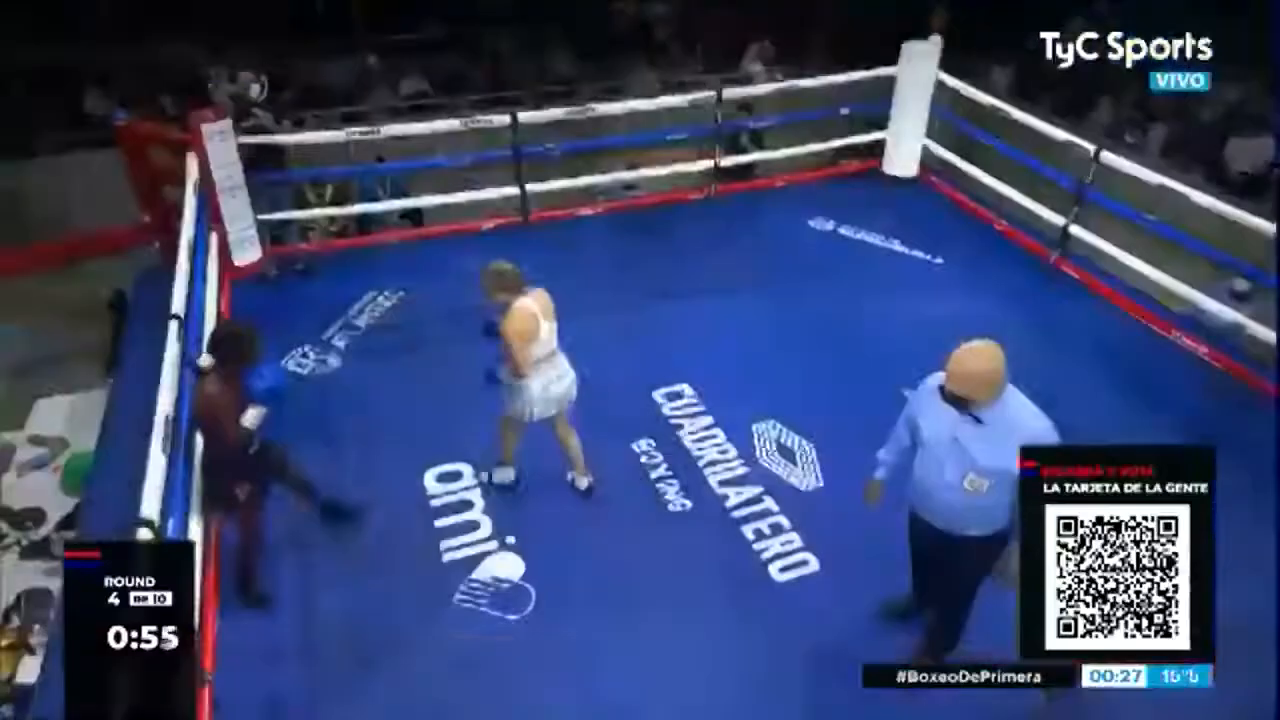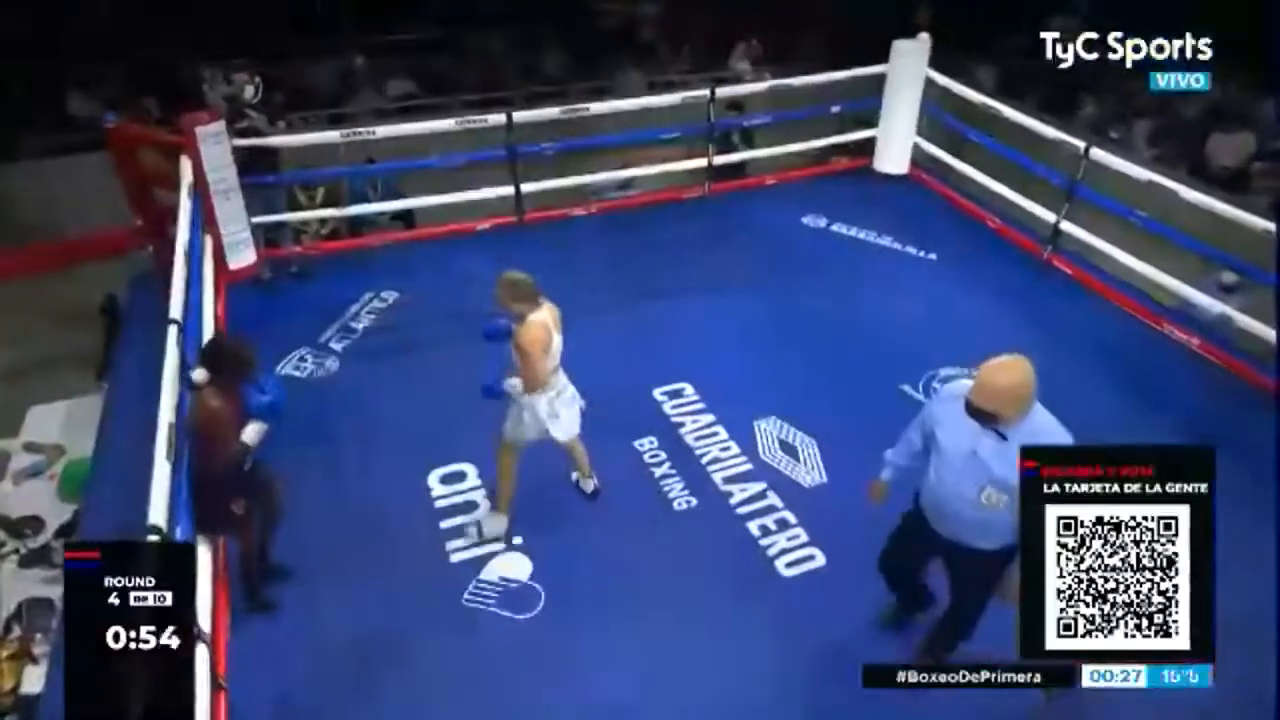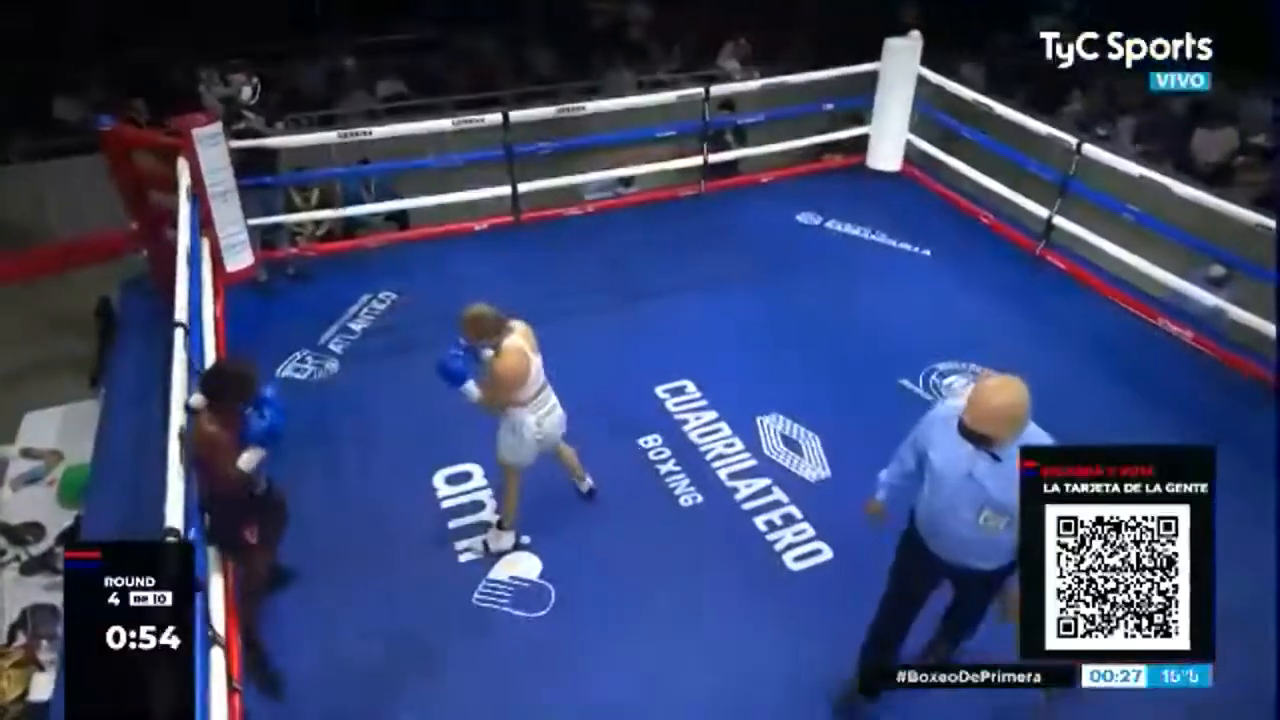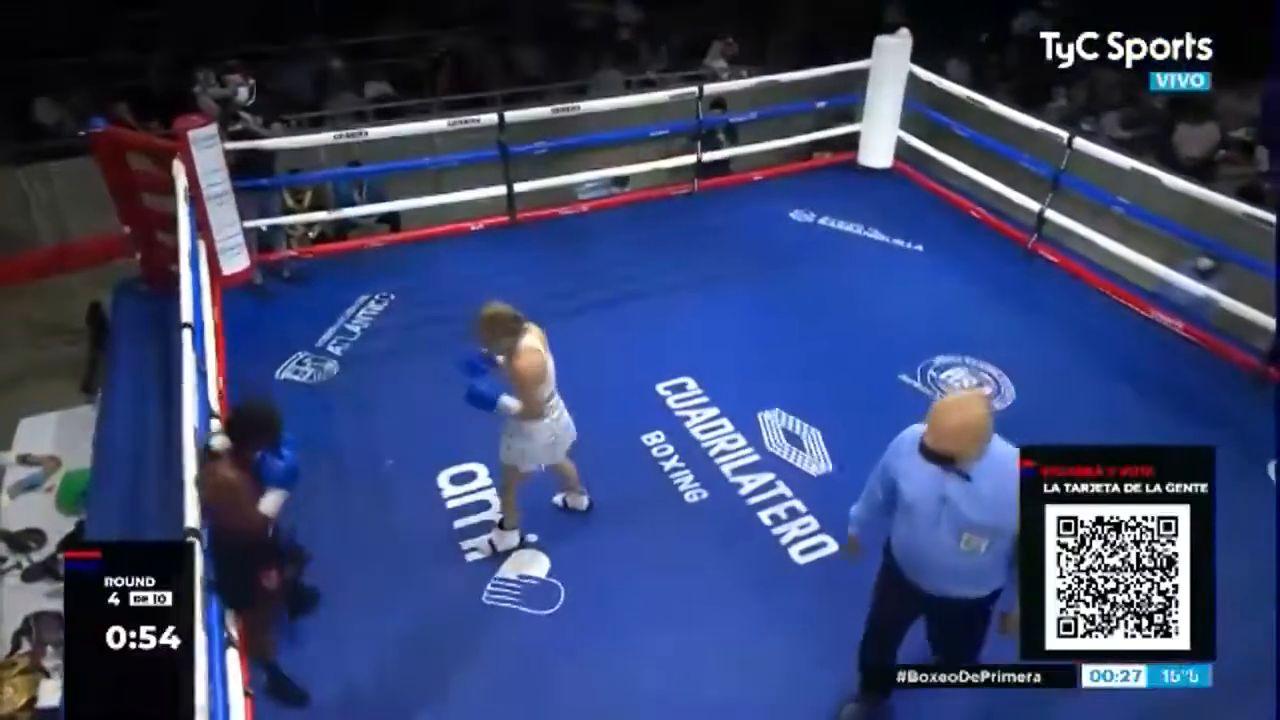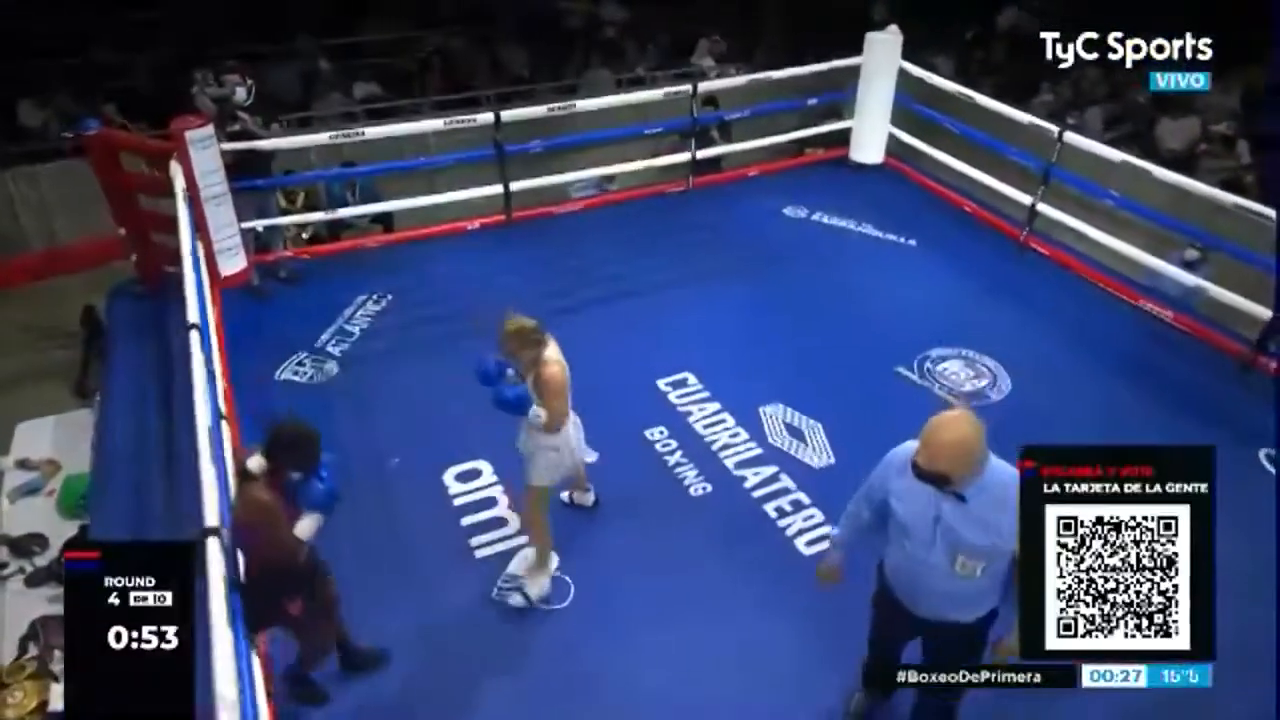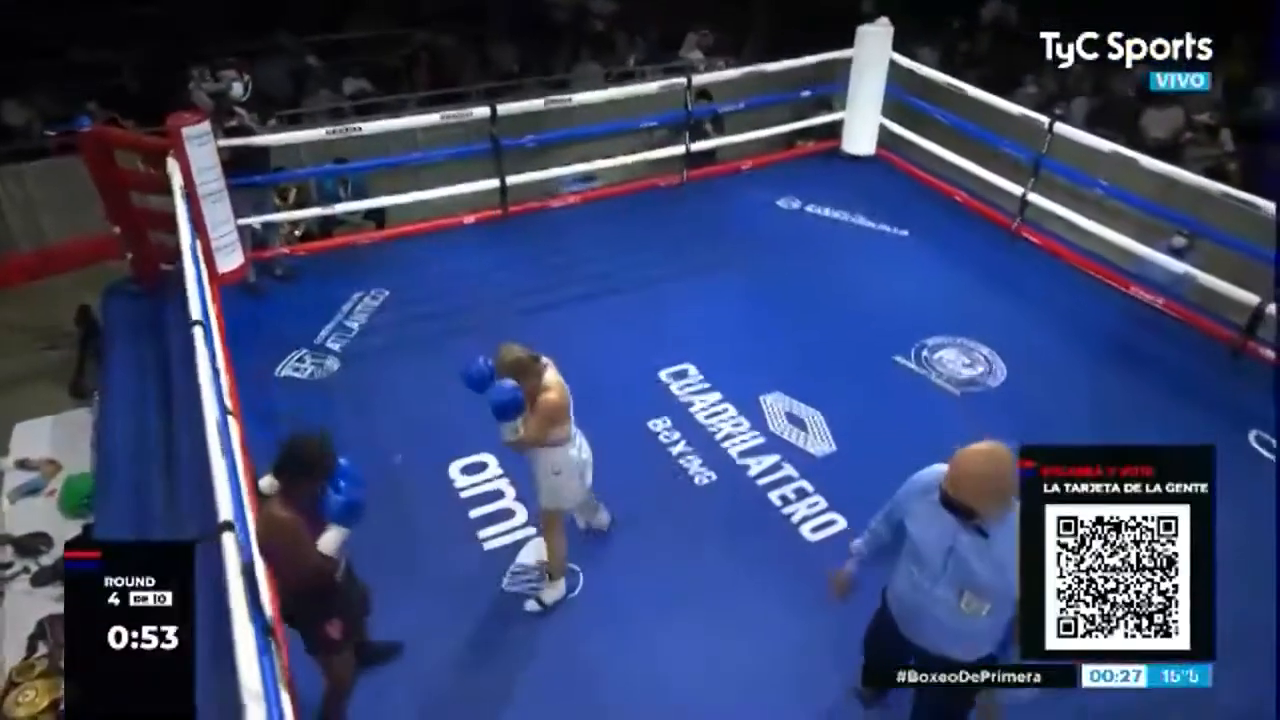
dt=0.3s
person 1, frame 1
left shoulder: (1033, 432)
right shoulder: (933, 388)
right elbow: (906, 432)
left wrist: (1021, 550)
right wrist: (882, 472)
left hip: (977, 538)
right hip: (923, 515)
left knee: (955, 597)
right knee: (923, 564)
left ankle: (934, 650)
right ankle: (924, 600)
person 1, frame 2
left shoulder: (1052, 446)
right shoulder: (953, 396)
right elbow: (918, 435)
right wrist: (889, 472)
left hip: (985, 549)
right hip: (928, 517)
left knee: (966, 605)
right knee: (893, 563)
left ankle: (937, 649)
right ankle: (912, 602)
person 1, frame 3
right shoulder: (946, 415)
right elbow: (911, 455)
left wrist: (1020, 587)
right wrist: (884, 493)
left hip: (985, 566)
right hip: (924, 539)
left knee: (967, 613)
right knee: (893, 612)
left ankle: (946, 643)
right ankle: (865, 687)
person 1, frame 4
left shoulder: (1019, 479)
right shoulder: (910, 442)
right elbow: (881, 486)
right wrist: (858, 526)
left hip: (969, 595)
right hip: (902, 568)
left knee: (956, 652)
right knee: (879, 637)
left ankle: (948, 654)
person 1, frame 5
left shoulder: (1015, 500)
right shoulder: (901, 461)
right elbow: (866, 506)
left wrist: (1017, 632)
right wrist: (837, 549)
left hip: (961, 623)
right hip: (896, 592)
right knee: (881, 648)
right ankle: (876, 689)
person 1, frame 6
right shoulder: (927, 483)
right elbow: (888, 525)
right wrist: (855, 563)
left hip: (960, 659)
right hip: (897, 615)
right knee: (878, 657)
right ankle: (881, 681)
person 2, frame 1
left shoulder: (229, 375)
right shoulder: (212, 394)
right elbow: (230, 443)
right wrist: (256, 408)
left hip: (250, 450)
right hip: (230, 465)
left knee: (297, 477)
right knee: (251, 528)
left ankle: (325, 508)
right ankle: (247, 584)
person 2, frame 2
left shoulder: (222, 388)
right shoulder: (213, 407)
right elbow: (227, 459)
right wrist: (258, 424)
left hip: (241, 466)
right hip: (220, 481)
left knee: (271, 507)
right knee: (249, 539)
left ankle: (262, 564)
right ankle: (253, 588)
person 2, frame 3
left shoulder: (224, 411)
right shoulder: (208, 432)
right elbow: (227, 483)
left wrist: (262, 412)
right wrist: (257, 448)
left hip: (254, 490)
right hip: (234, 507)
left knee: (277, 518)
right knee: (252, 581)
left ankle: (268, 569)
right ankle: (255, 656)
person 2, frame 4
left shoulder: (223, 450)
right shoulder: (226, 478)
right elbow: (252, 529)
left hip: (258, 537)
right hip: (242, 554)
right knee: (259, 618)
left ankle: (283, 598)
right ankle: (275, 676)
person 2, frame 5
left shoulder: (264, 468)
right shoulder: (261, 502)
right elbow: (286, 555)
left wrist: (304, 486)
right wrist: (315, 513)
left hip: (295, 563)
right hip: (276, 580)
left knee: (328, 599)
right knee: (319, 642)
left ankle: (349, 654)
right ankle: (299, 674)
person 2, frame 6
left shoulder: (291, 489)
right shoulder: (280, 518)
left elbow: (316, 513)
right elbow: (311, 572)
right wrist: (339, 526)
left hip: (333, 577)
right hip: (315, 601)
left knee: (357, 603)
right knee: (342, 681)
left ankle: (361, 650)
person 3, frame 1
left shoulder: (513, 322)
right shoulder: (540, 295)
left elbow: (520, 367)
left wrist: (500, 374)
right wrist: (502, 328)
left hip: (536, 384)
right hip: (558, 371)
left knee: (509, 423)
right knee: (562, 425)
left ankle: (505, 472)
right ankle: (583, 478)
person 3, frame 2
left shoulder: (527, 335)
right shoulder: (550, 309)
left elbow: (535, 382)
left wrist: (505, 387)
right wrist: (510, 331)
left hip: (536, 403)
right hip: (559, 389)
left knee: (507, 452)
right knee: (570, 440)
left ankle: (498, 519)
right ankle: (588, 481)
person 3, frame 3
left shoulder: (503, 366)
right shoulder: (519, 327)
left elbow: (494, 405)
left wrist: (464, 383)
right wrist: (480, 355)
left hip: (524, 421)
right hip: (547, 405)
left knee: (510, 477)
right knee: (558, 445)
left ankle: (505, 534)
right ankle: (583, 482)
person 3, frame 4
left shoulder: (524, 364)
right shoulder: (530, 331)
left elbow: (534, 411)
left wrist: (499, 402)
right wrist: (494, 361)
left hip: (533, 429)
right hip: (554, 416)
left knee: (509, 481)
right knee: (559, 459)
left ankle: (509, 533)
right ankle: (578, 497)
person 3, frame 5
left shoulder: (550, 373)
right shoulder: (542, 344)
left elbow: (555, 422)
right elbow: (525, 377)
left wrist: (527, 409)
right wrist: (505, 374)
left hip: (553, 439)
right hip: (544, 431)
left knee: (534, 507)
right knee: (570, 464)
left ankle: (541, 573)
right ankle: (584, 494)
person 3, frame 6
left shoulder: (550, 400)
right shoulder: (539, 364)
left elbow: (520, 442)
left wrist: (508, 418)
right wrist: (490, 384)
left hip: (558, 461)
right hip: (566, 446)
left knee: (549, 525)
right knee: (577, 493)
left ankle: (556, 583)
right ankle: (597, 515)
person 4, frame 1
left shoulder: (272, 106)
right shoulder: (237, 110)
left elbow: (288, 132)
left wrist: (269, 124)
left hip: (278, 170)
right hip: (254, 174)
left knee: (287, 217)
right knee: (261, 222)
left ankle: (296, 259)
right ankle: (268, 265)
person 4, frame 2
left shoulder: (267, 107)
right shoulder: (232, 111)
left wrist: (263, 127)
left hip: (272, 173)
right hip: (247, 176)
left knee: (281, 219)
right knee: (255, 224)
left ankle: (291, 263)
right ankle: (262, 269)
person 4, frame 3
left shoulder: (264, 107)
right shoulder: (228, 112)
left wrist: (260, 128)
left hip: (269, 175)
right hip: (245, 179)
left knee: (278, 222)
right knee: (252, 227)
left ankle: (288, 266)
right ankle: (259, 273)
person 4, frame 4
left shoulder: (262, 107)
right shoulder: (223, 113)
left elbow: (278, 135)
left wrist: (256, 128)
left hip: (267, 177)
right hip: (241, 181)
left knee: (275, 223)
right knee: (248, 229)
left ankle: (283, 267)
right ankle: (254, 275)
person 4, frame 5
right shoulder: (222, 114)
left elbow: (276, 137)
left wrist: (253, 128)
left hip: (264, 178)
right hip: (239, 183)
left knee: (273, 225)
right knee: (245, 231)
left ankle: (279, 267)
right ankle: (252, 277)
person 4, frame 6
right shoulder: (218, 110)
left wrist: (250, 123)
left hip: (261, 174)
right hip: (236, 178)
left knee: (270, 221)
right knee: (243, 227)
left ankle: (276, 265)
right ankle: (249, 275)
